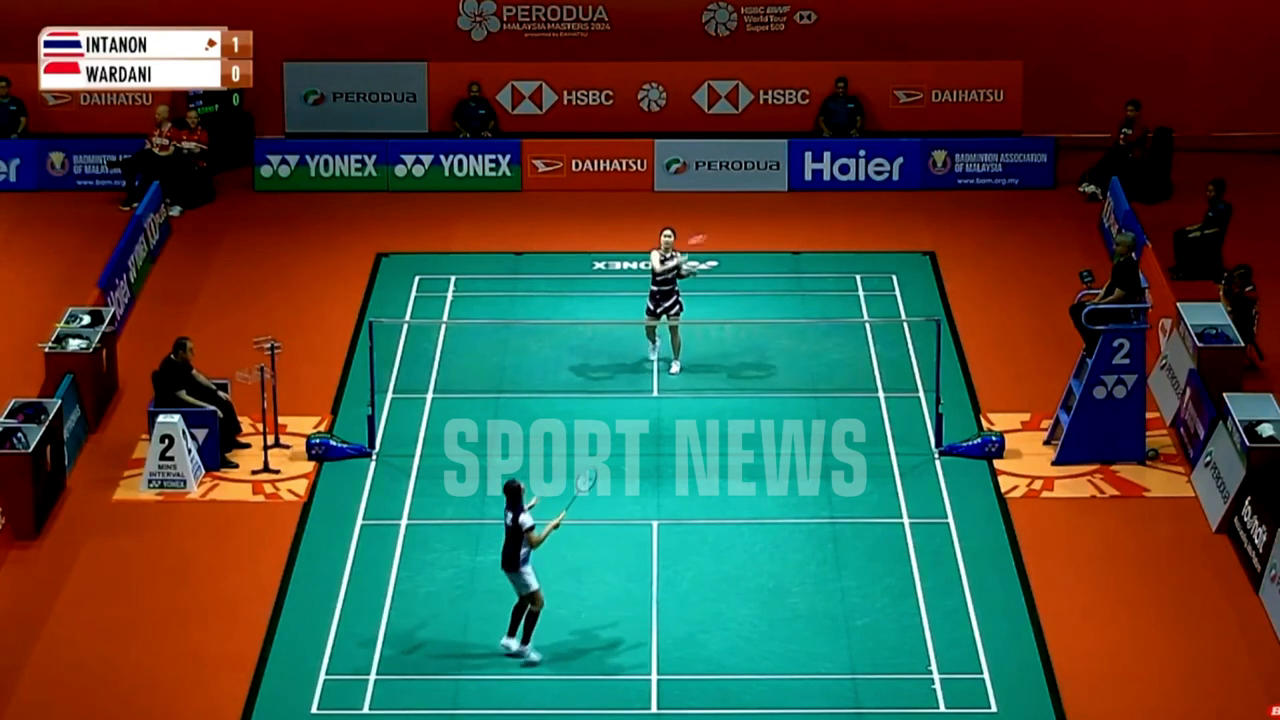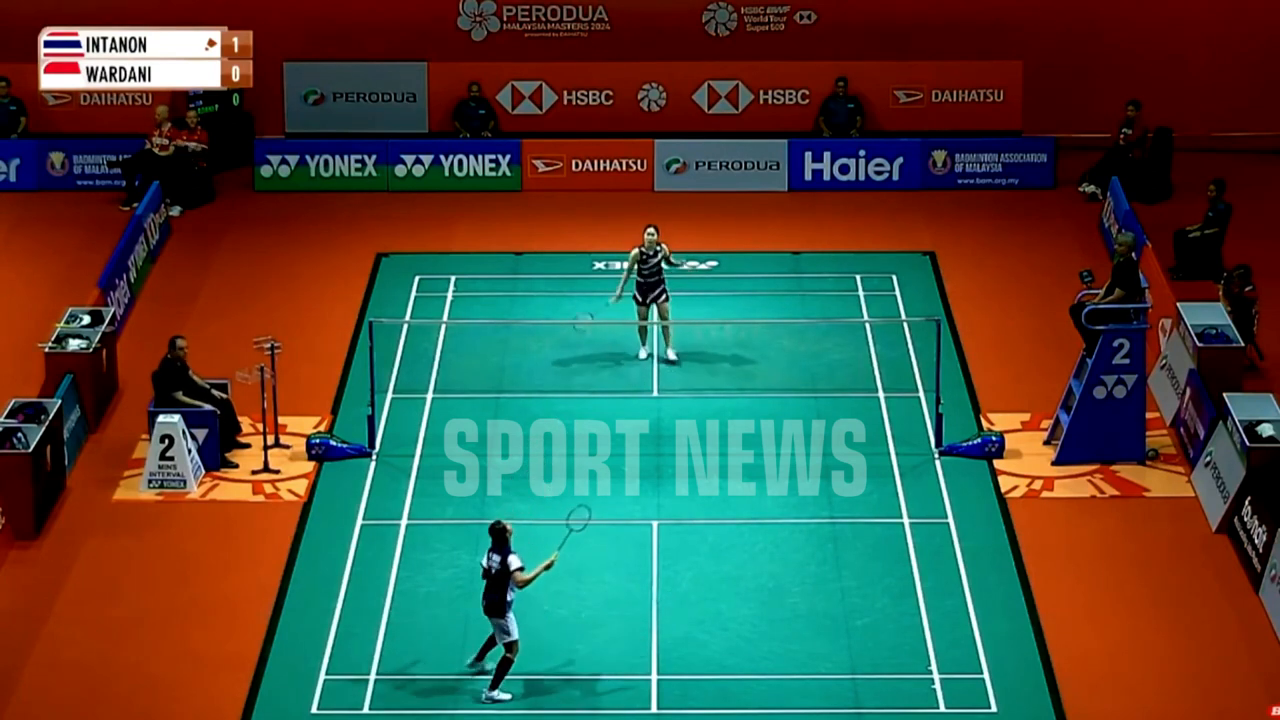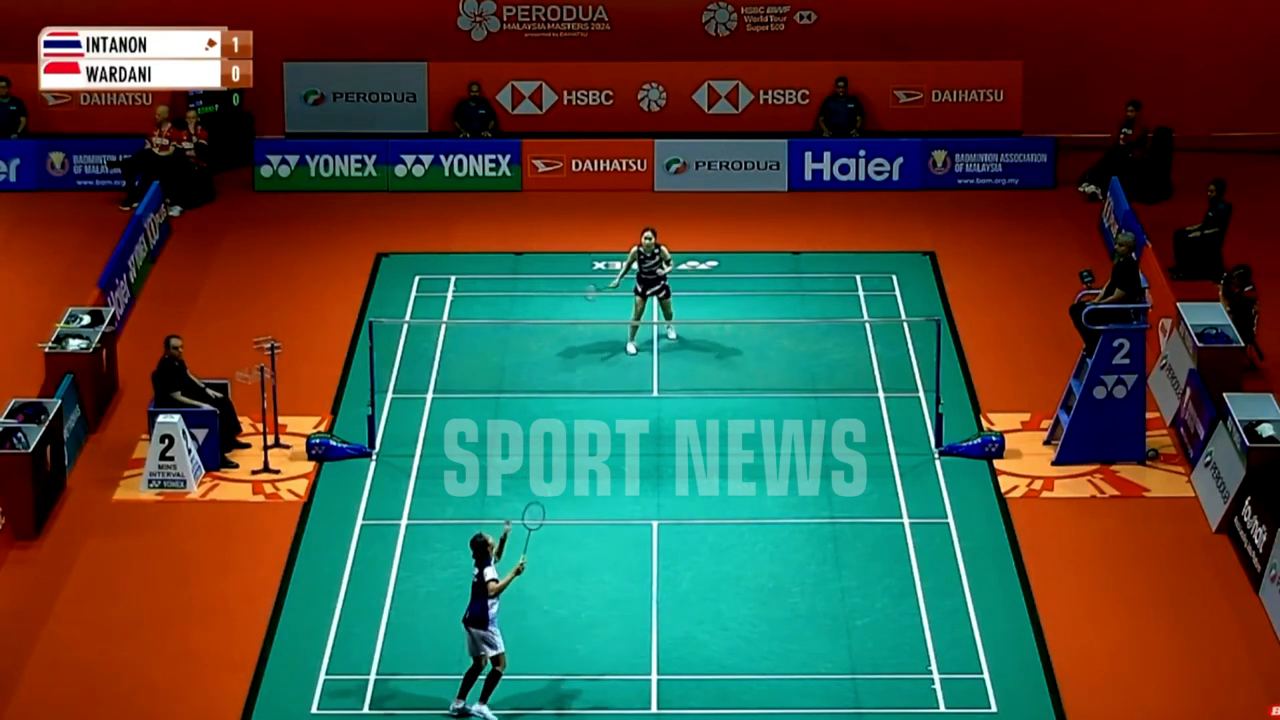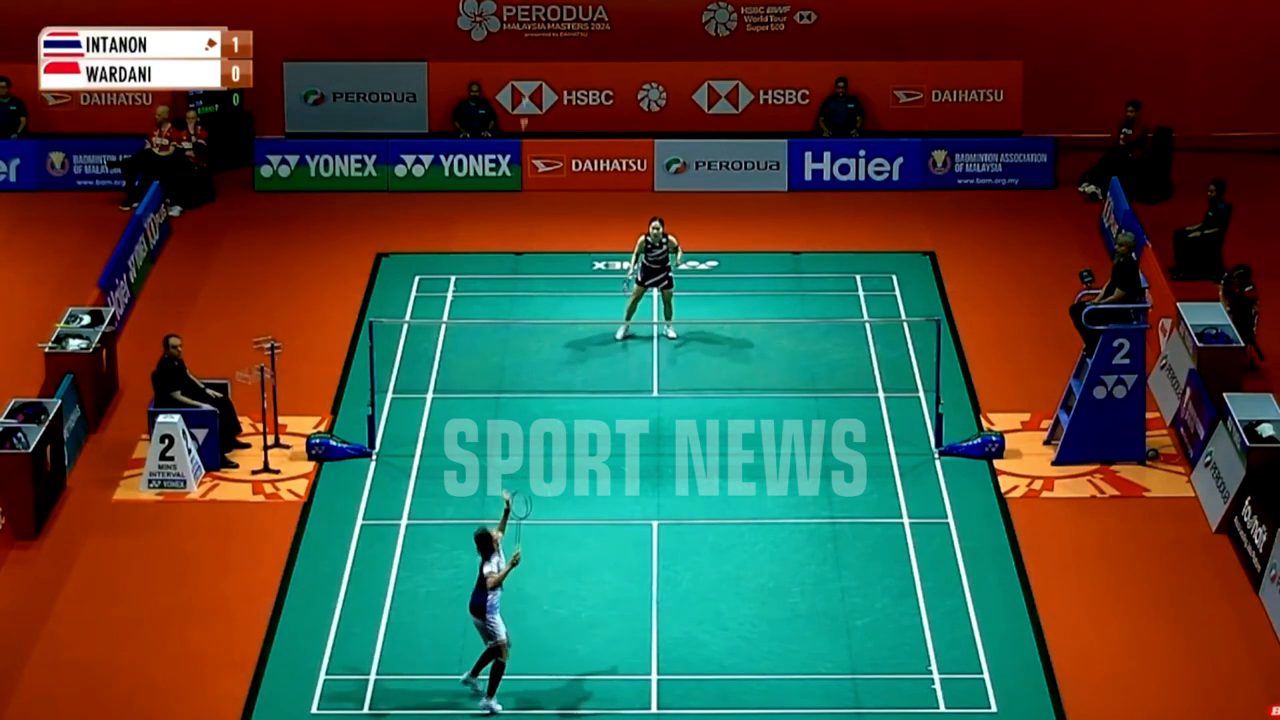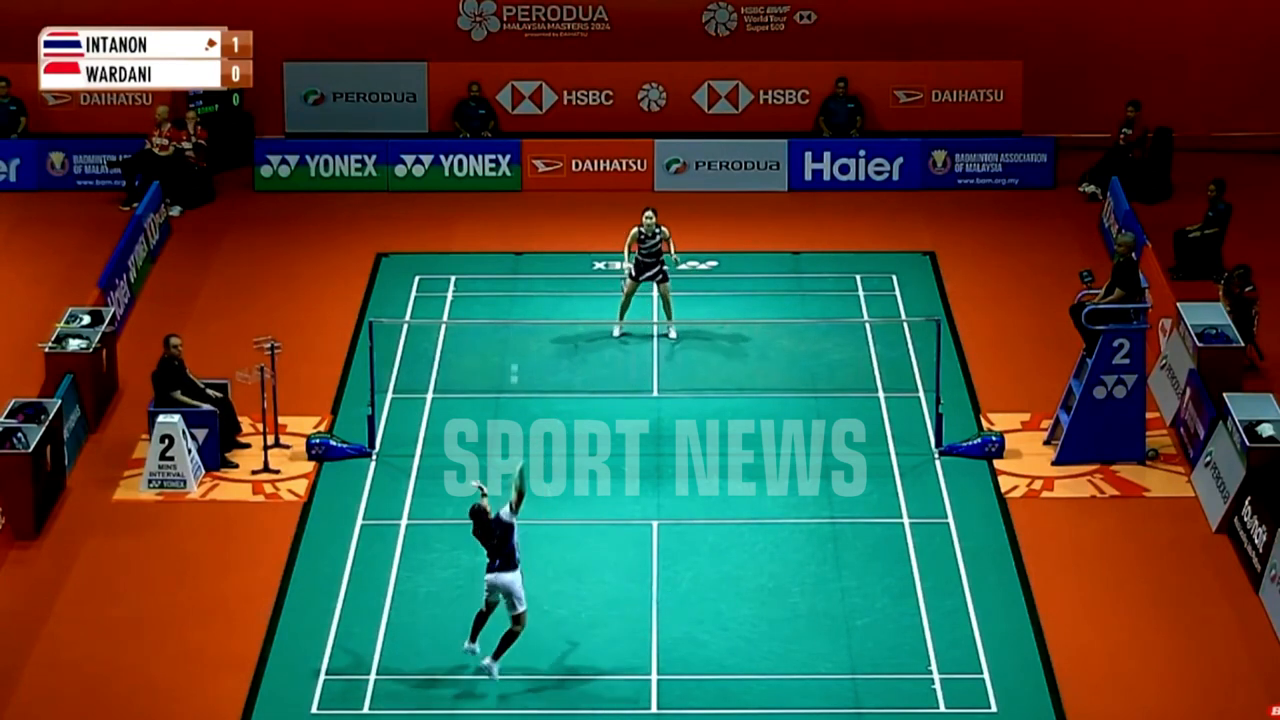
dt=0.4s
person 1, frame 1
left shoulder: (510, 507)
right shoulder: (523, 516)
right elbow: (533, 543)
left wrist: (529, 507)
right wrist: (551, 526)
left hip: (508, 561)
right hip: (518, 564)
left knee: (525, 600)
right knee: (537, 602)
left ankle: (509, 640)
right ankle: (524, 646)
person 1, frame 2
left shoulder: (492, 551)
right shoulder: (510, 557)
right elbow: (520, 582)
right wrist: (542, 568)
left hip: (488, 603)
right hip: (501, 607)
left knee: (499, 633)
right knee: (512, 649)
left ankle: (477, 661)
right ankle: (492, 691)
person 1, frame 3
left shoulder: (482, 563)
right shoulder: (488, 569)
left elbow: (496, 558)
right elbow: (493, 591)
left wrist: (504, 537)
right wrist: (513, 573)
left hip: (471, 620)
right hip: (484, 623)
left knee: (478, 664)
right knee: (499, 664)
left ankle: (458, 703)
person 1, frame 4
left shoulder: (495, 549)
right shoulder: (490, 562)
left elbow: (501, 530)
right elbow: (491, 584)
left wrist: (507, 510)
right wrist: (510, 566)
left hip: (485, 609)
right hip: (485, 612)
left knee: (502, 644)
right knee: (502, 654)
left ankle: (472, 676)
right ankle: (488, 700)
person 1, frame 5
left shoulder: (478, 531)
right shoulder: (502, 521)
right elbow: (517, 498)
left wrist: (483, 495)
right wrist: (519, 476)
left hip: (491, 575)
right hip: (508, 577)
left knee: (488, 608)
right knee: (519, 624)
left ankle: (471, 644)
right ankle: (492, 661)
